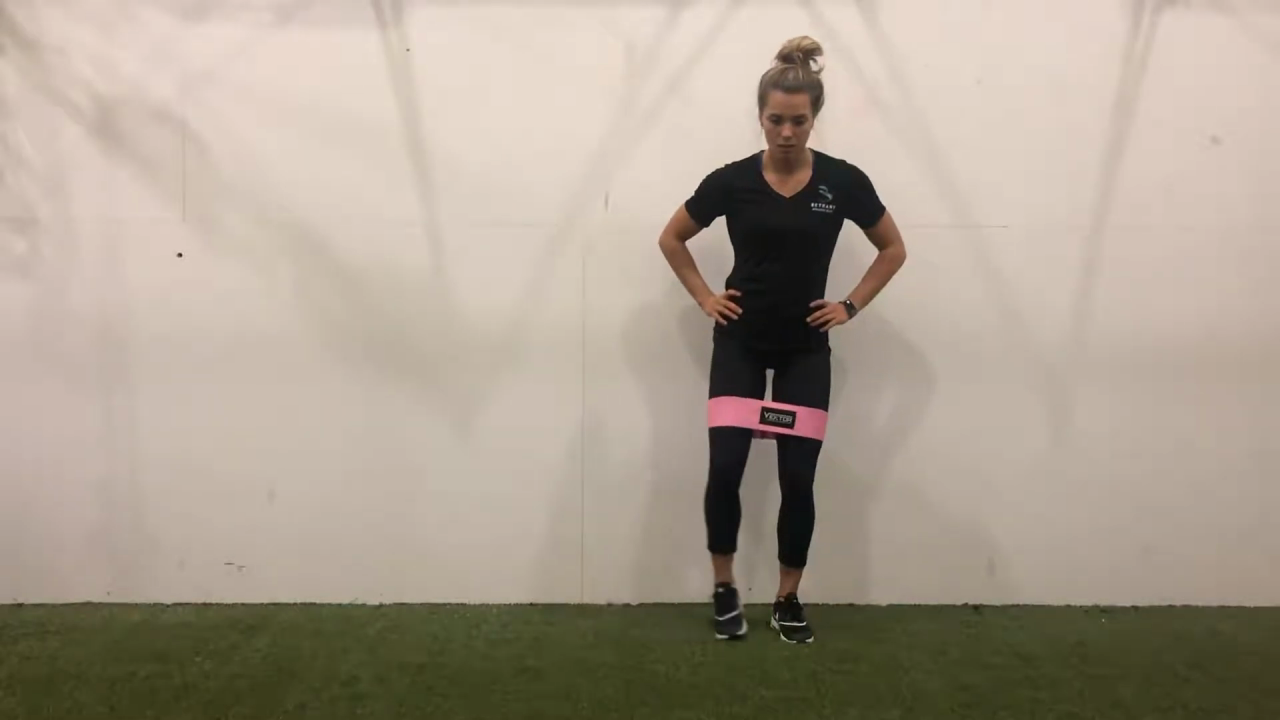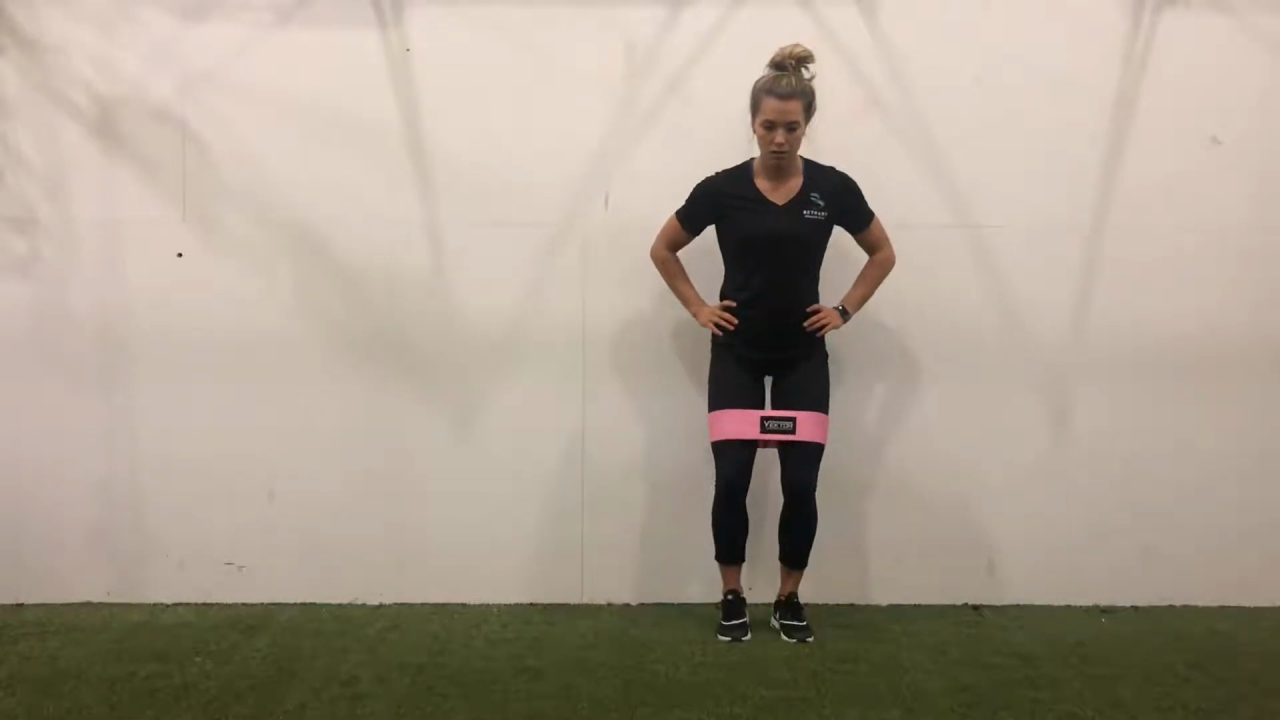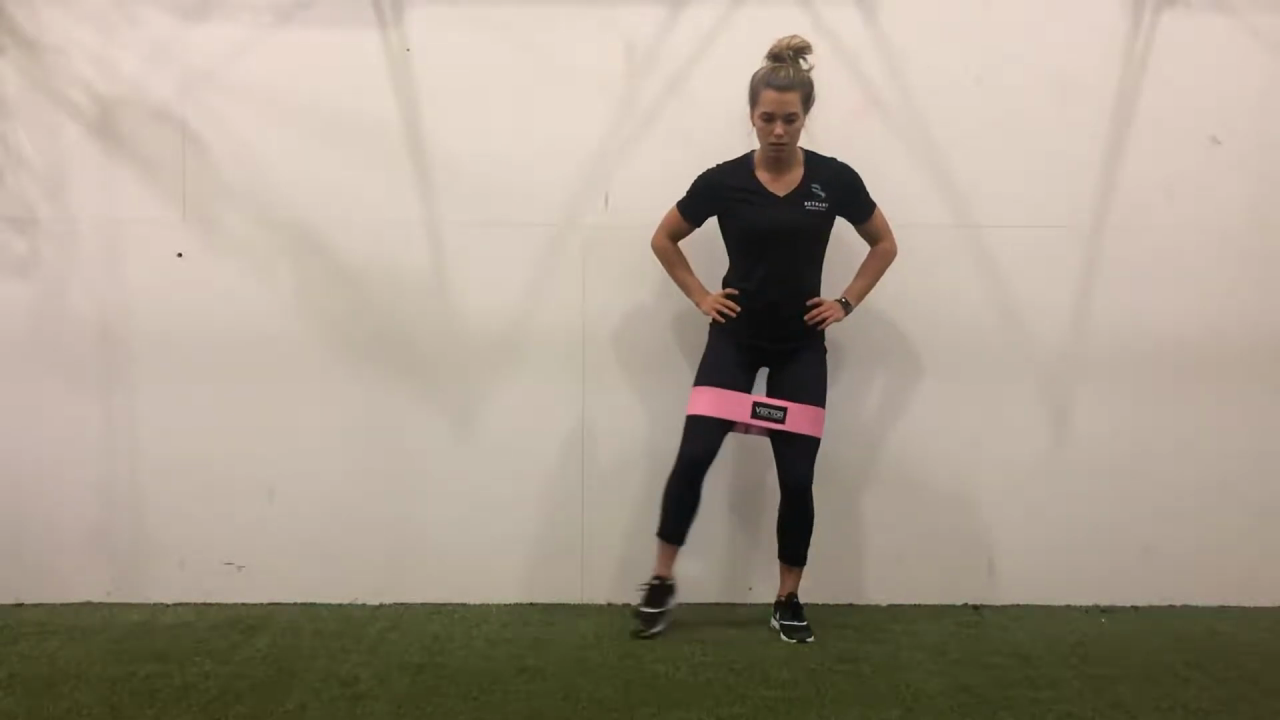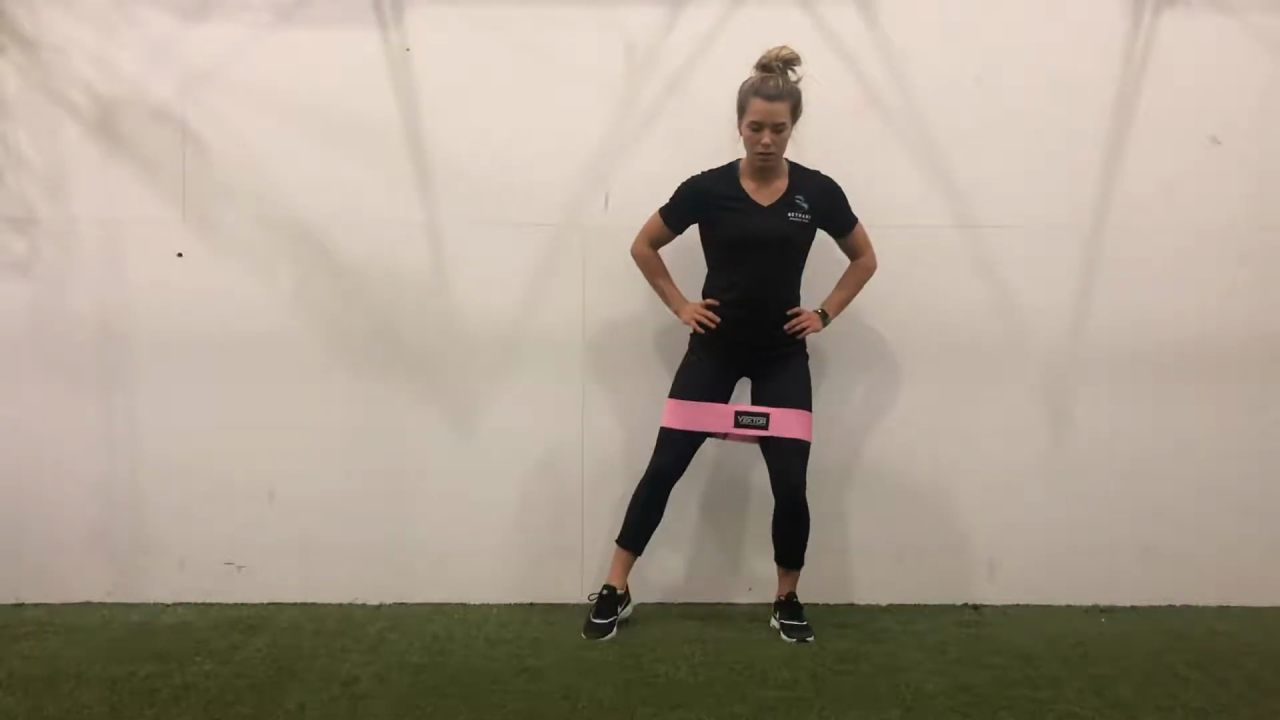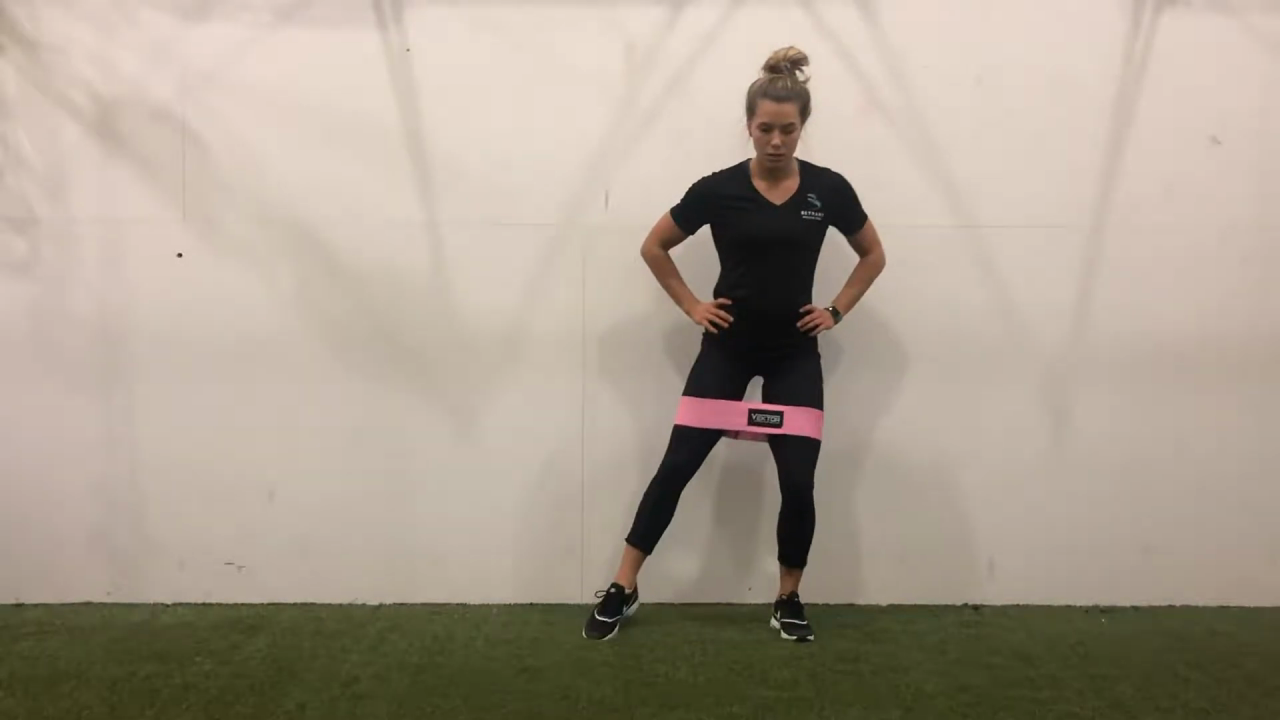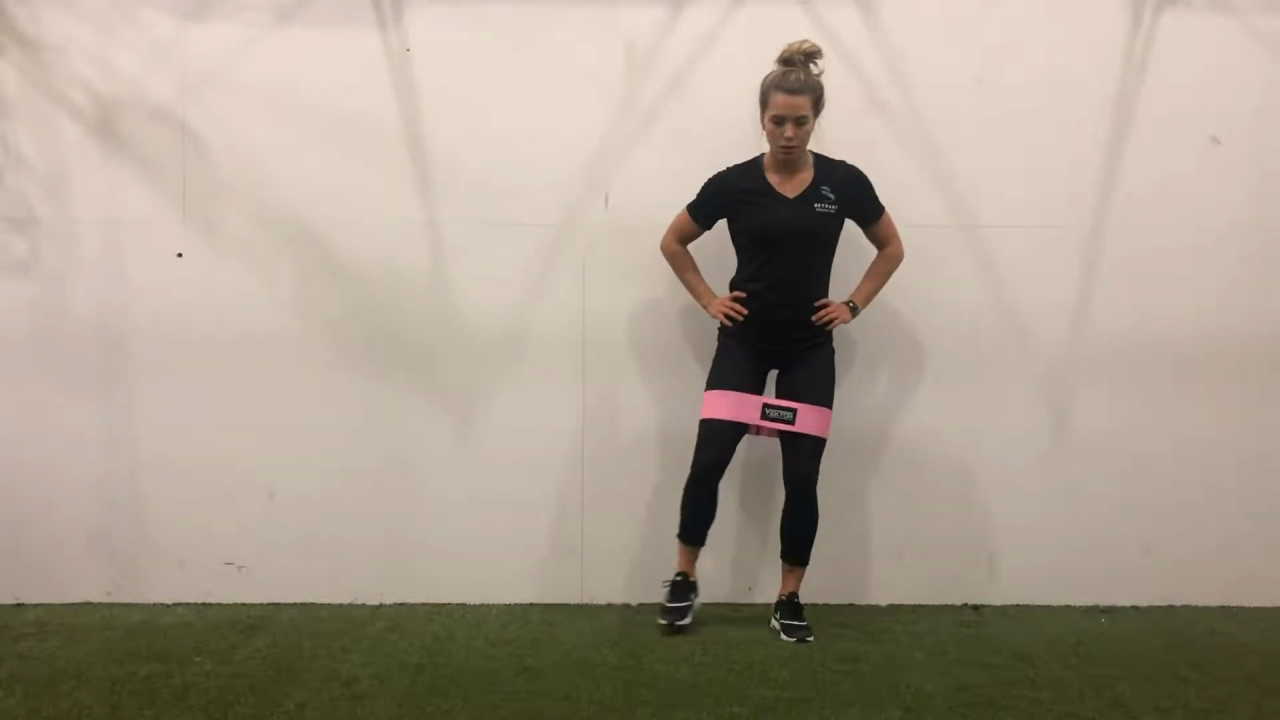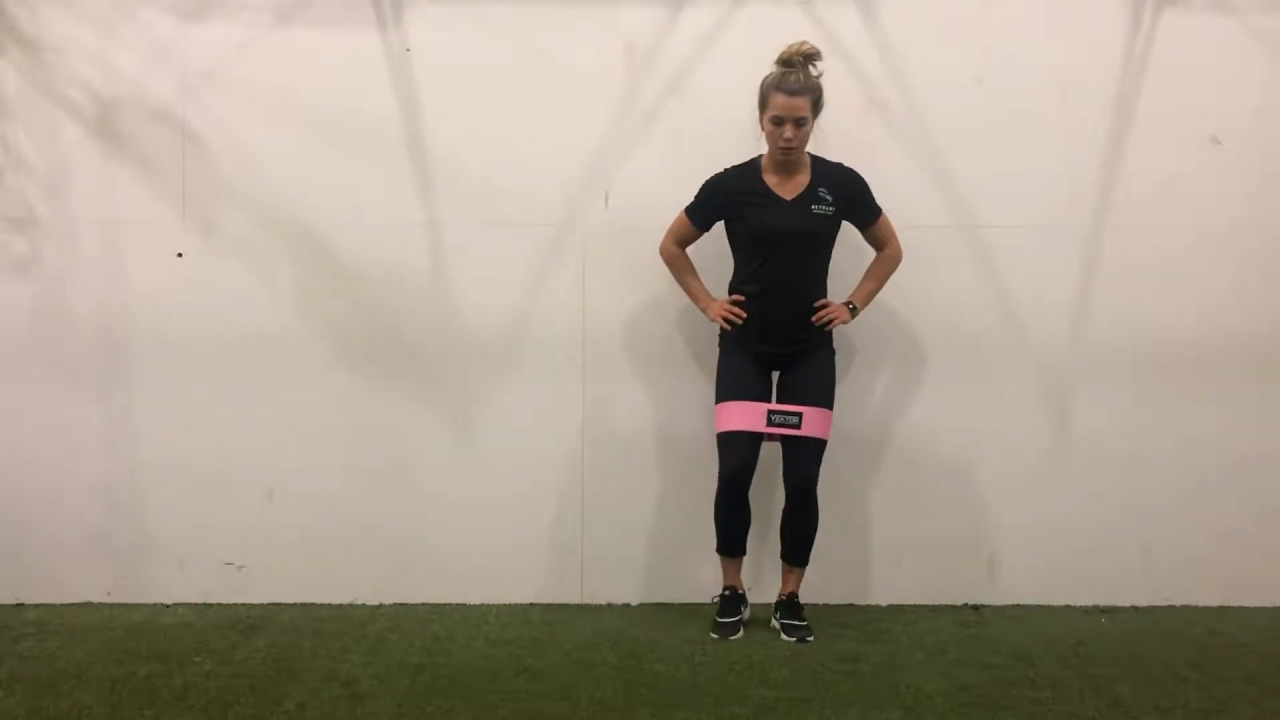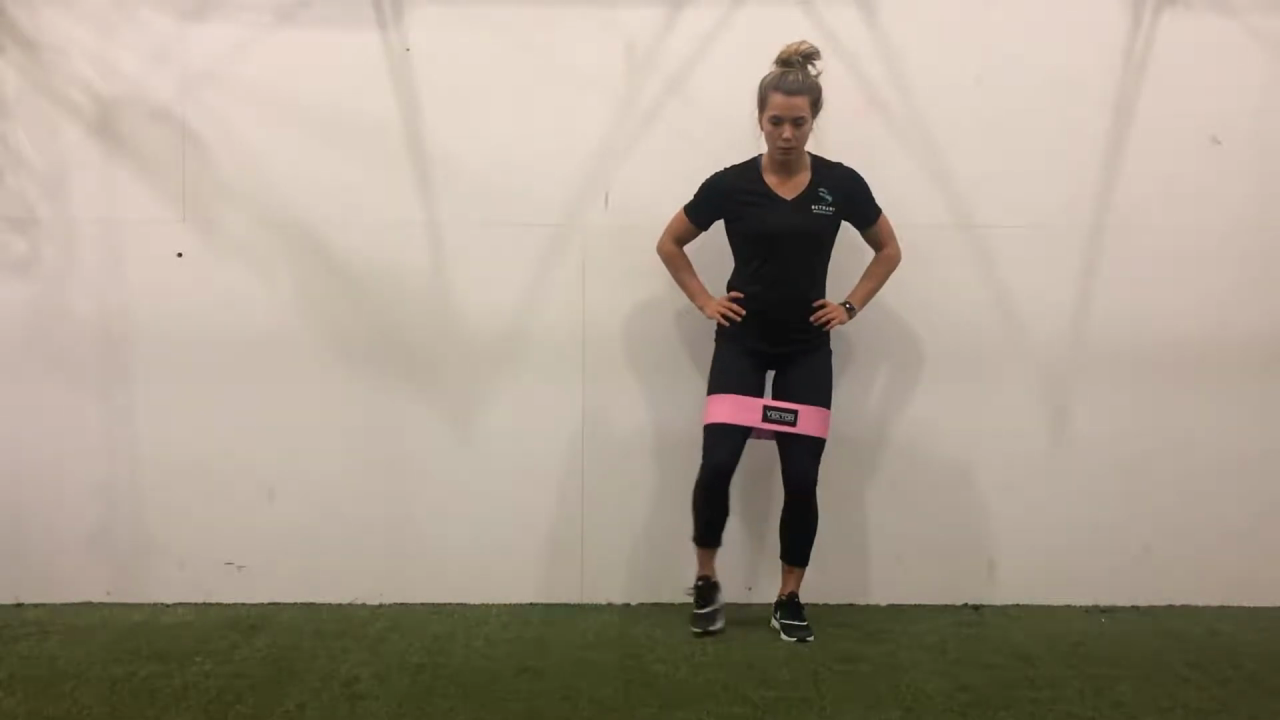
dt=0.3s
person 1, frame 1
left shoulder: (843, 180)
right shoulder: (731, 180)
left elbow: (893, 250)
right elbow: (672, 239)
left wrist: (850, 306)
right wrist: (705, 298)
left hip: (806, 349)
right hip: (739, 343)
left knee: (798, 481)
right knee: (724, 470)
left ankle: (788, 600)
right ankle: (724, 590)
person 1, frame 2
left shoulder: (833, 188)
right shoulder: (722, 189)
left elbow: (882, 255)
right elbow: (662, 250)
left wrist: (844, 310)
right wrist: (698, 308)
left hip: (802, 356)
right hip: (737, 353)
left knee: (800, 486)
right knee: (731, 482)
left ankle: (789, 600)
right ankle: (732, 596)
person 1, frame 3
left shoulder: (835, 178)
right shoulder: (723, 181)
left elbow: (884, 245)
right elbow: (663, 239)
left wrist: (846, 301)
right wrist: (699, 295)
left hip: (801, 346)
right hip: (734, 337)
left knee: (797, 480)
right knee: (693, 457)
left ankle: (788, 602)
right ankle: (661, 581)
person 1, frame 4
left shoulder: (817, 191)
right shoulder: (706, 188)
left elbow: (864, 260)
right elbow: (644, 246)
left wrist: (824, 314)
right wrist: (679, 305)
left hip: (782, 357)
right hip: (714, 349)
left knee: (791, 487)
right knee: (664, 469)
left ankle: (787, 601)
right ankle: (614, 591)
person 1, frame 5
left shoulder: (828, 189)
right shoulder: (718, 188)
left elbow: (873, 256)
right elbow: (654, 247)
left wrist: (836, 310)
right wrist: (690, 305)
left hip: (794, 356)
right hip: (727, 349)
left knee: (799, 485)
right knee: (677, 468)
left ankle: (788, 601)
right ankle: (620, 591)
person 1, frame 6
left shoulder: (845, 182)
right shoulder: (734, 182)
left elbow: (891, 249)
right elbow: (673, 242)
left wrist: (852, 304)
right wrist: (708, 300)
left hip: (809, 349)
right hip: (744, 342)
left knee: (803, 481)
right knee: (708, 462)
left ankle: (789, 601)
right ankle: (683, 579)
person 1, frame 7
left shoulder: (841, 183)
right shoulder: (731, 184)
left elbow: (889, 250)
right elbow: (672, 246)
left wrist: (852, 306)
right wrist: (706, 303)
left hip: (809, 351)
right hip: (745, 347)
left knee: (802, 482)
right knee: (735, 472)
left ankle: (789, 600)
right ankle: (731, 592)
person 1, frame 8
left shoulder: (841, 183)
right shoulder: (731, 183)
left elbow: (888, 250)
right elbow: (670, 243)
left wrist: (851, 305)
right wrist: (704, 300)
left hip: (806, 351)
right hip: (741, 344)
left knee: (801, 481)
right knee: (717, 465)
left ankle: (789, 600)
right ankle: (707, 583)
